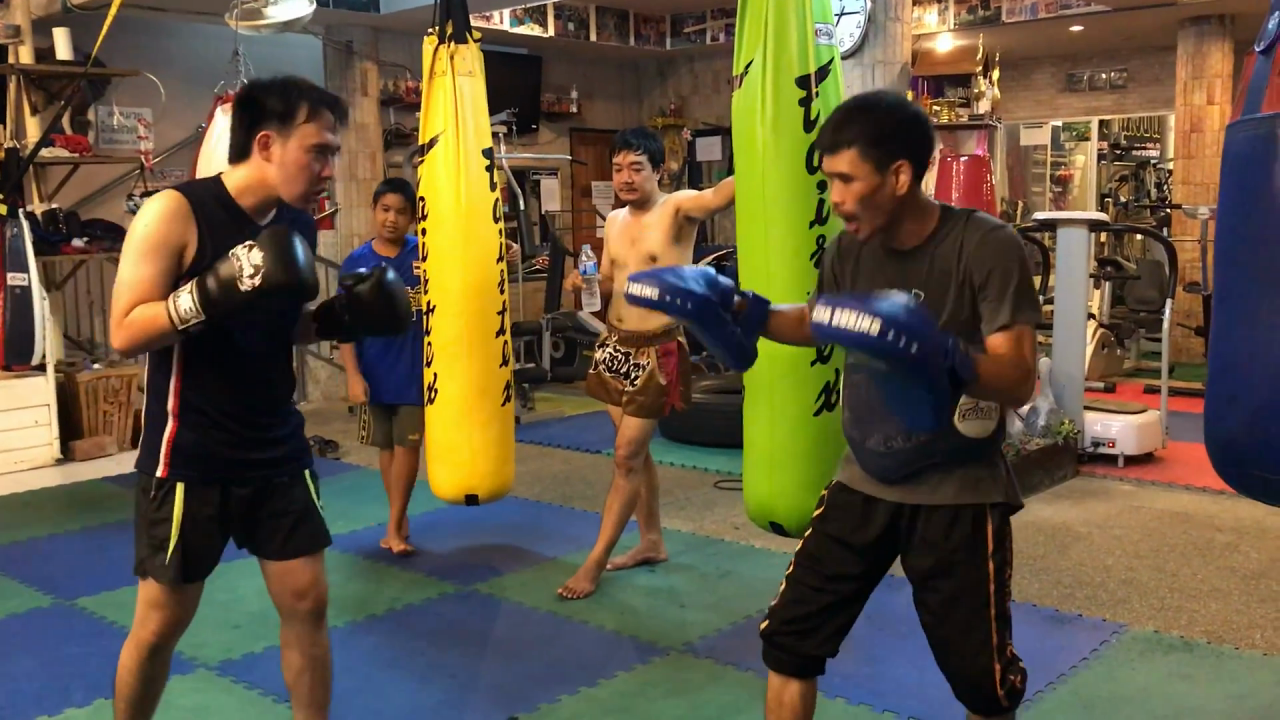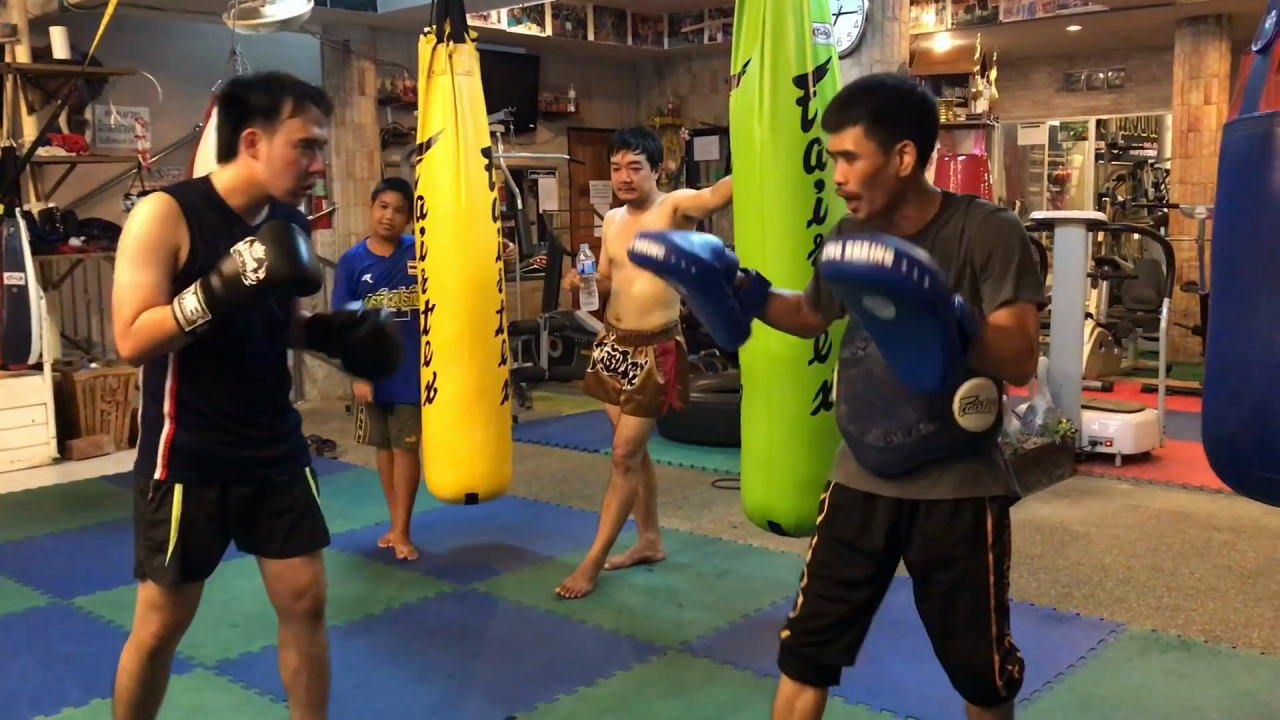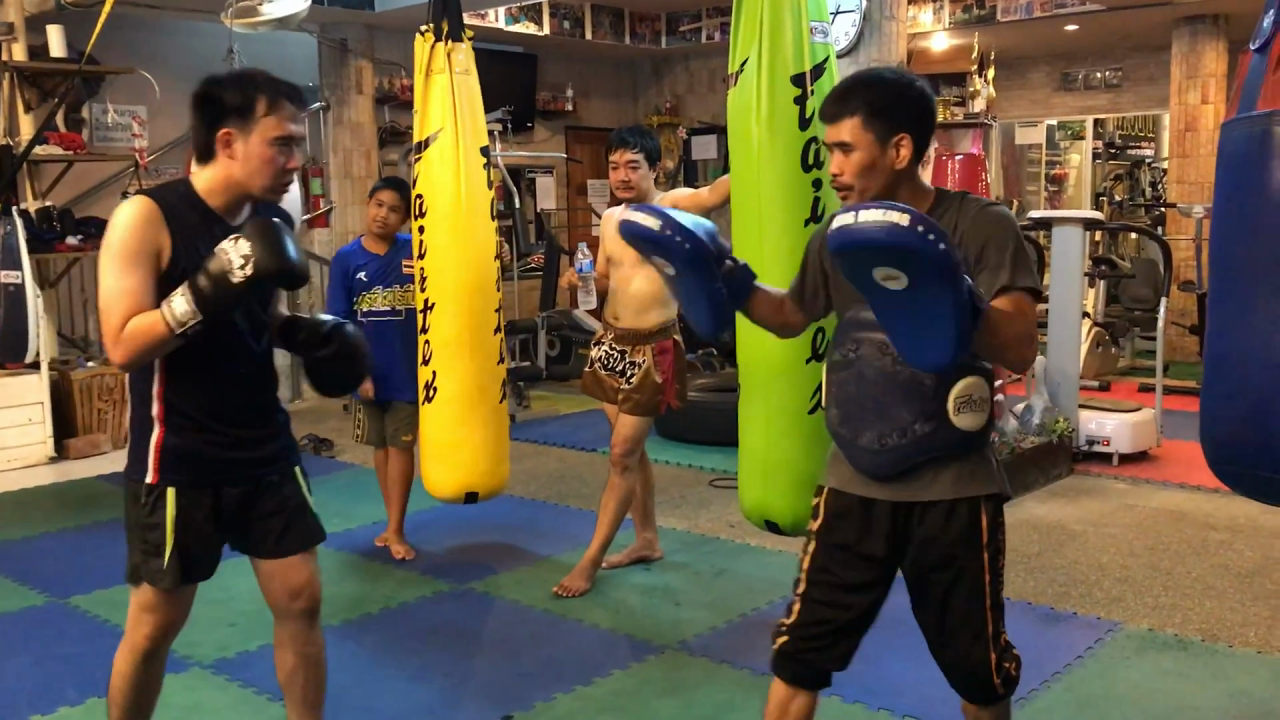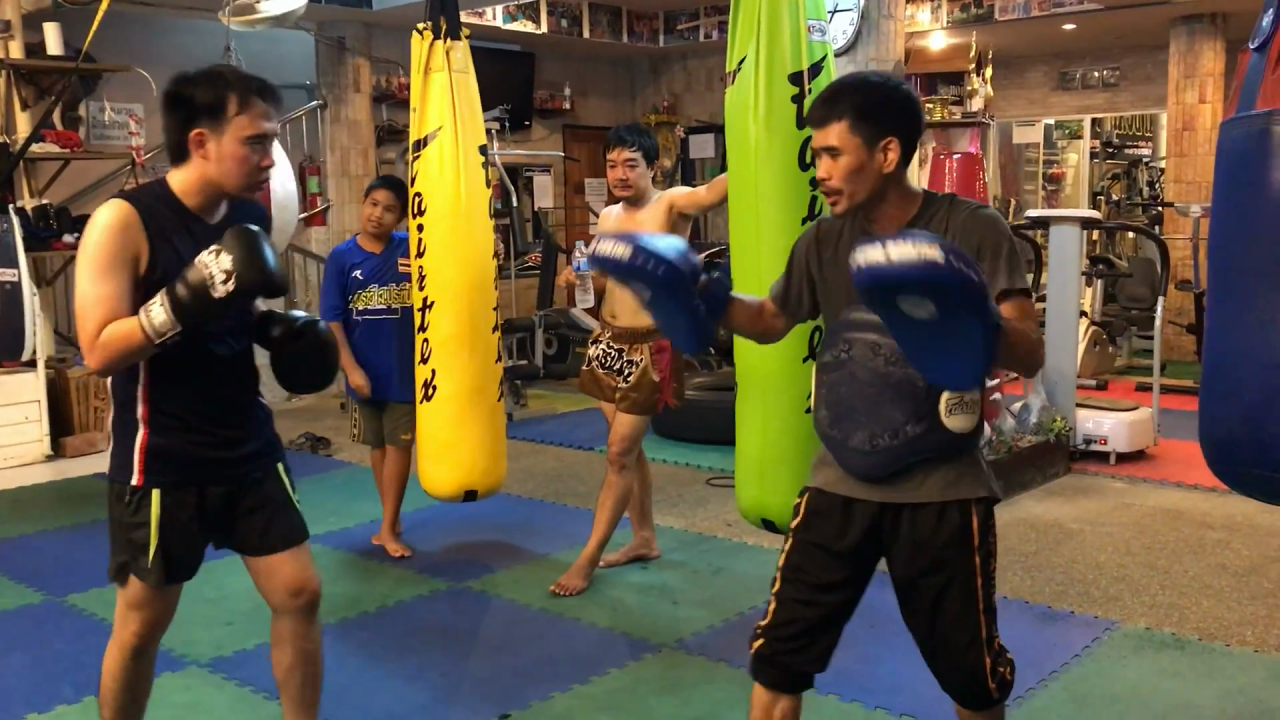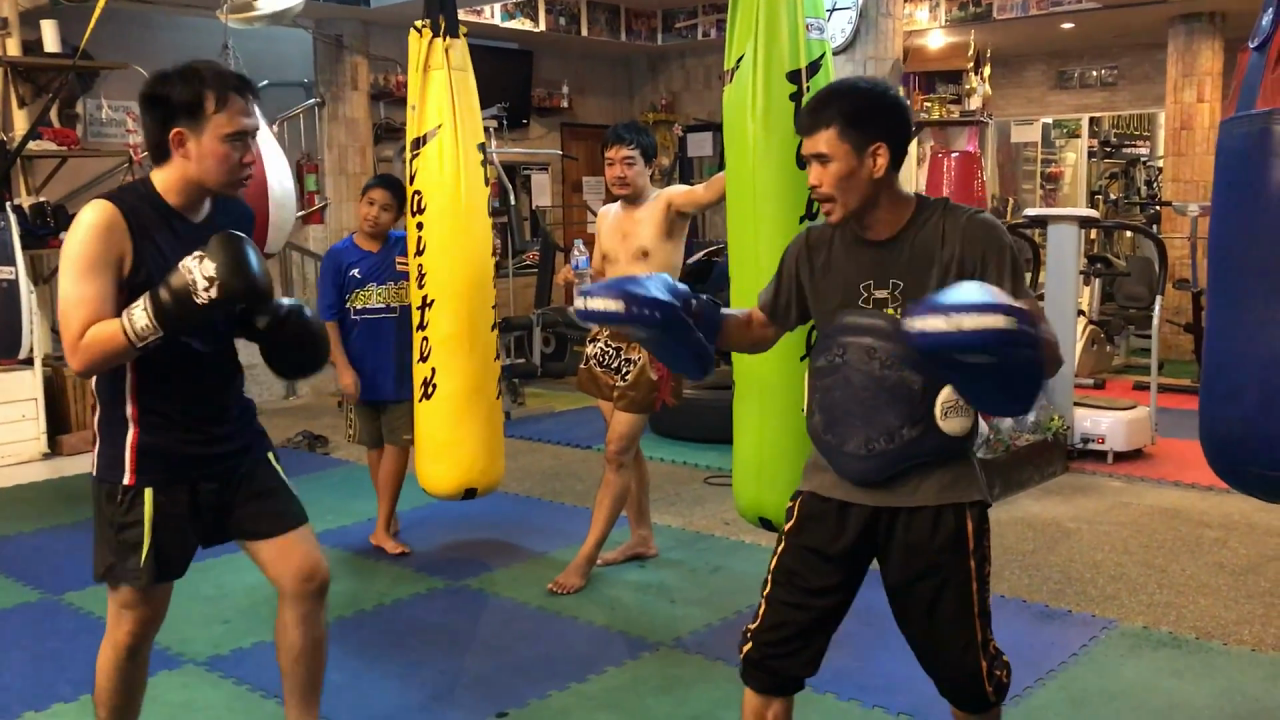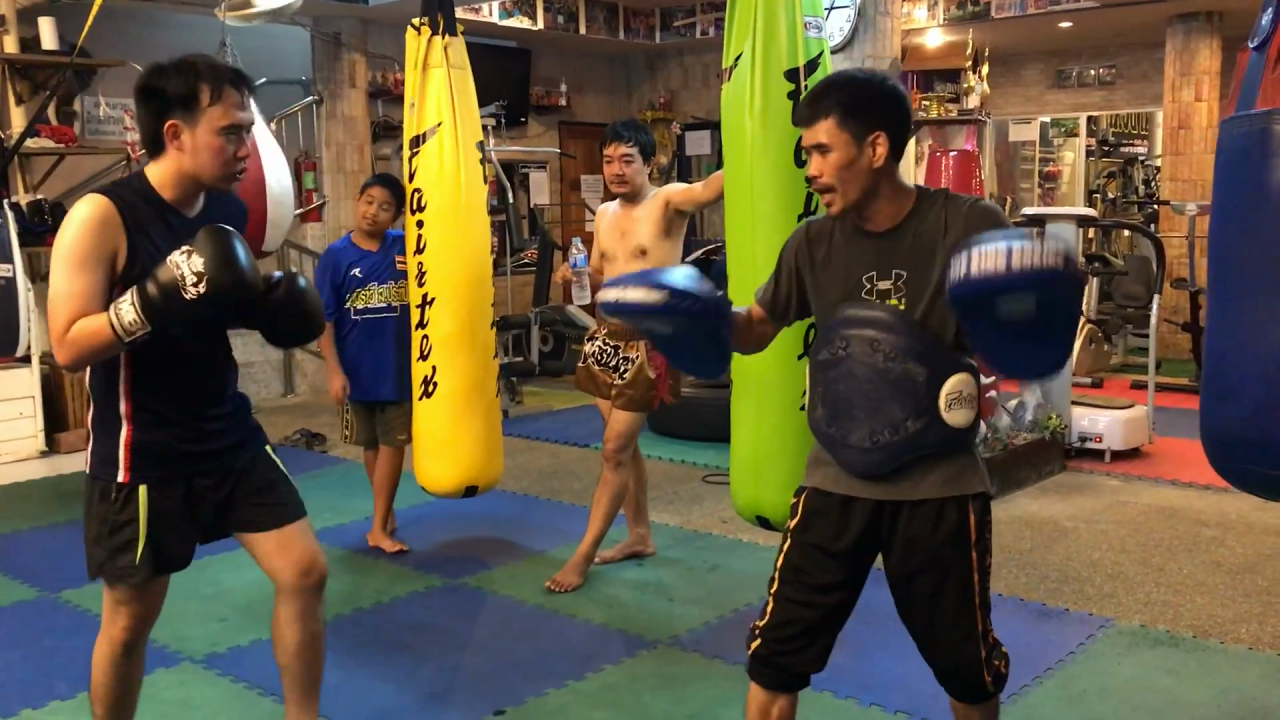
dt=0.1s
person 1, frame 1
left shoulder: (296, 228)
right shoulder: (173, 212)
right elbow: (126, 333)
left wrist: (340, 315)
right wrist: (216, 289)
left hip: (276, 450)
right hip: (189, 456)
left knee: (306, 602)
right knee: (161, 620)
person 1, frame 2
left shoulder: (289, 224)
right shoulder: (164, 215)
right elbow: (131, 340)
left wrist: (328, 330)
right wrist: (220, 288)
left hip: (275, 450)
right hip: (187, 456)
left knee: (304, 602)
right knee: (161, 621)
person 1, frame 3
left shoulder: (272, 222)
right shoulder: (145, 219)
right elbow: (123, 345)
left wrist: (304, 333)
right wrist: (211, 288)
left hip: (264, 450)
right hip: (177, 458)
left knee: (299, 602)
right knee: (155, 622)
person 1, frame 4
left shoulder: (250, 220)
right shoulder: (122, 222)
right elbow: (99, 351)
left wrist: (277, 327)
right wrist: (187, 296)
left hip: (247, 447)
right hip: (161, 459)
left knee: (299, 594)
right knee: (142, 621)
person 1, frame 5
left shoulder: (234, 216)
right shoulder: (106, 222)
right elbow: (81, 352)
left wrist: (264, 320)
right wrist: (171, 301)
left hip: (235, 441)
right hip: (147, 457)
left knee: (307, 578)
right knee: (135, 621)
person 1, frame 6
left shoulder: (227, 210)
right shoulder: (100, 217)
right elbow: (68, 346)
left wrist: (261, 305)
right wrist: (159, 295)
left hip: (230, 436)
right hip: (141, 454)
left knee: (305, 573)
right knee: (130, 617)
person 2, frame 1
left shoulder: (985, 248)
right shoulder: (847, 250)
left elbow: (1017, 381)
right elbow: (815, 325)
left wrist: (943, 355)
right wrist: (752, 310)
left hip: (960, 491)
right hip: (866, 481)
right knee: (791, 636)
person 2, frame 2
left shoulder: (988, 233)
right shoulder: (852, 234)
left elbow: (1019, 364)
right elbow: (813, 315)
left hip: (958, 486)
right hip: (862, 481)
right knee: (809, 646)
person 2, frame 3
left shoulder: (982, 229)
right shoulder: (834, 236)
left elbow: (1019, 349)
right elbow: (793, 316)
left wrist: (944, 295)
right wrist: (732, 279)
left hip: (956, 486)
right hip: (858, 481)
right knee: (804, 647)
person 2, frame 4
left shoulder: (970, 230)
right shoulder: (822, 242)
left elbow: (1029, 353)
right elbow: (772, 320)
right wrist: (705, 298)
left hip: (945, 487)
right hip: (841, 483)
right knee: (781, 651)
person 2, frame 5
left shoulder: (964, 238)
right shoulder: (813, 248)
left elbow: (1044, 356)
right elbow: (758, 330)
left hip: (936, 491)
right hip: (833, 486)
right knee: (768, 658)
person 2, frame 6
left shoulder: (965, 225)
right shoulder: (813, 242)
right elbow: (756, 328)
left hip: (940, 484)
right hip: (839, 480)
left knee: (968, 668)
right knee: (775, 654)
person 3, frame 1
left shoulder: (678, 208)
right shoulder: (613, 221)
left elbow: (721, 194)
right wrist: (584, 282)
left hip: (656, 351)
right hip: (614, 346)
left knee: (626, 456)
right knee: (635, 449)
left ankle: (595, 561)
right ankle: (651, 542)
person 3, frame 2
left shoulder: (677, 208)
right shoulder: (611, 220)
left elbow: (719, 193)
right wrist: (582, 281)
left hip: (654, 350)
right hip: (612, 345)
left knee: (625, 455)
right knee: (633, 448)
left ankle: (593, 560)
right ankle: (649, 541)
person 3, frame 3
left shoulder: (674, 206)
right shoulder: (609, 219)
left elbow: (716, 192)
right wrist: (580, 280)
left hip: (652, 349)
right hip: (610, 344)
left knee: (621, 454)
right knee: (630, 448)
left ankle: (591, 559)
right ankle: (647, 540)
person 3, frame 4
left shoulder: (672, 205)
right shoulder: (607, 217)
left elbow: (714, 191)
right wrist: (578, 278)
left hip: (650, 348)
right hip: (608, 343)
left knee: (619, 453)
right knee: (628, 446)
left ankle: (588, 558)
right ankle: (644, 538)
person 3, frame 5
left shoulder: (670, 203)
right shoulder: (605, 215)
left elbow: (713, 189)
right wrist: (575, 277)
left hip: (647, 347)
right hip: (606, 341)
left knee: (617, 452)
right knee: (625, 445)
left ankle: (585, 557)
right ankle: (642, 537)
person 3, frame 6
left shoulder: (669, 201)
right shoulder: (604, 213)
left elbow: (711, 187)
right wrist: (574, 275)
left hip: (646, 344)
right hip: (604, 339)
left knee: (615, 449)
right knee: (624, 443)
left ankle: (583, 555)
right ankle: (640, 535)
person 4, frame 1
right shoulder: (356, 262)
left wrist: (502, 248)
right wrist: (353, 375)
left hip: (414, 371)
right hip: (375, 372)
left knee: (408, 443)
right knee: (387, 445)
left ankle: (397, 523)
right ankle: (396, 522)
person 4, frame 2
left shoulder: (422, 251)
right shoulder: (352, 261)
left wrist: (499, 248)
right wrist: (358, 376)
left hip: (411, 371)
left knee: (406, 445)
right knee: (384, 446)
left ankle: (402, 530)
right ankle: (395, 523)
person 4, frame 3
left shoulder: (417, 250)
right shoulder: (347, 259)
right elbow: (338, 322)
left hip: (409, 371)
right hip: (371, 372)
left knee: (401, 445)
right knee: (382, 445)
left ankle: (395, 530)
right ankle: (393, 521)
person 4, frame 4
left shoulder: (413, 248)
right shoulder: (342, 257)
right elbow: (332, 320)
right wrist: (351, 368)
left hip: (405, 370)
right hip: (366, 370)
left knee: (399, 443)
right knee: (378, 444)
left ankle: (389, 527)
right ankle: (391, 520)
person 4, frame 5
left shoulder: (410, 248)
right shoulder: (338, 256)
right elbow: (327, 318)
right wrist: (344, 368)
left hip: (402, 369)
right hip: (362, 370)
left knee: (397, 443)
right knee: (375, 444)
left ankle: (382, 528)
right ankle: (389, 517)
person 4, frame 6
left shoulder: (407, 247)
right shoulder: (336, 255)
right elbow: (324, 319)
right wrist: (334, 371)
left hip: (399, 368)
right hip: (358, 371)
left knee: (392, 443)
right knee: (371, 445)
left ankle: (379, 527)
right ankle: (387, 515)
